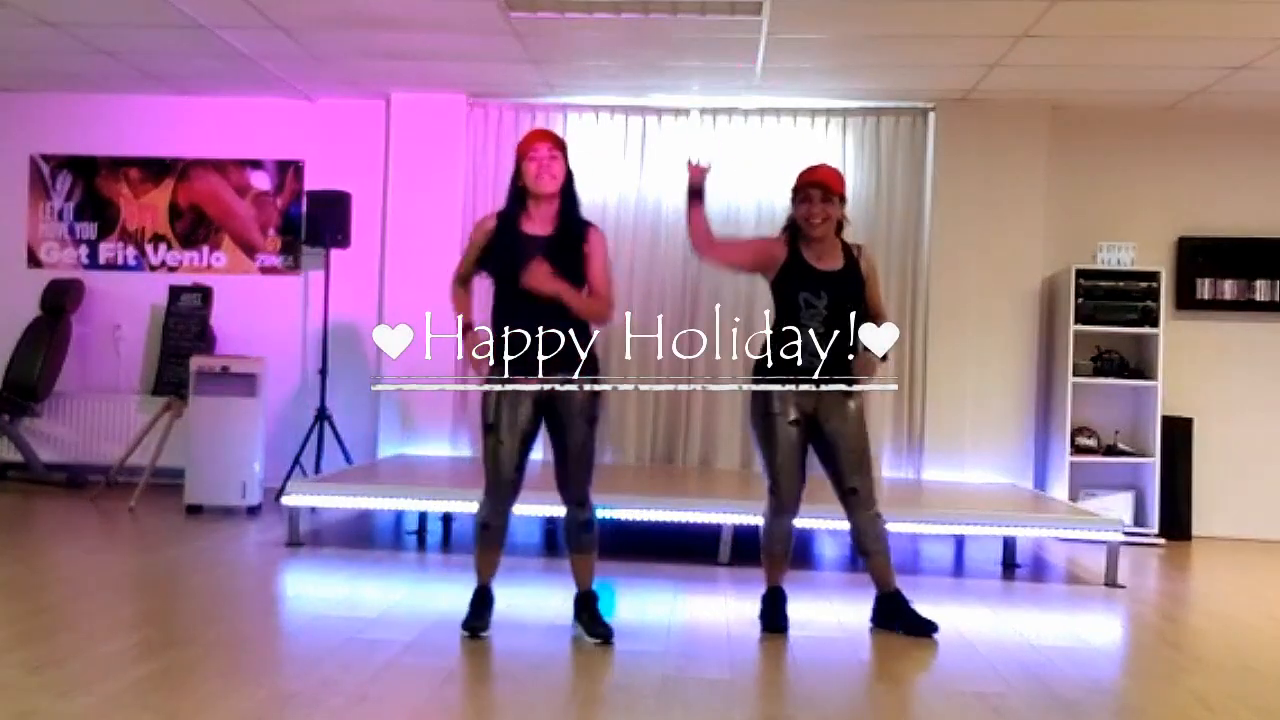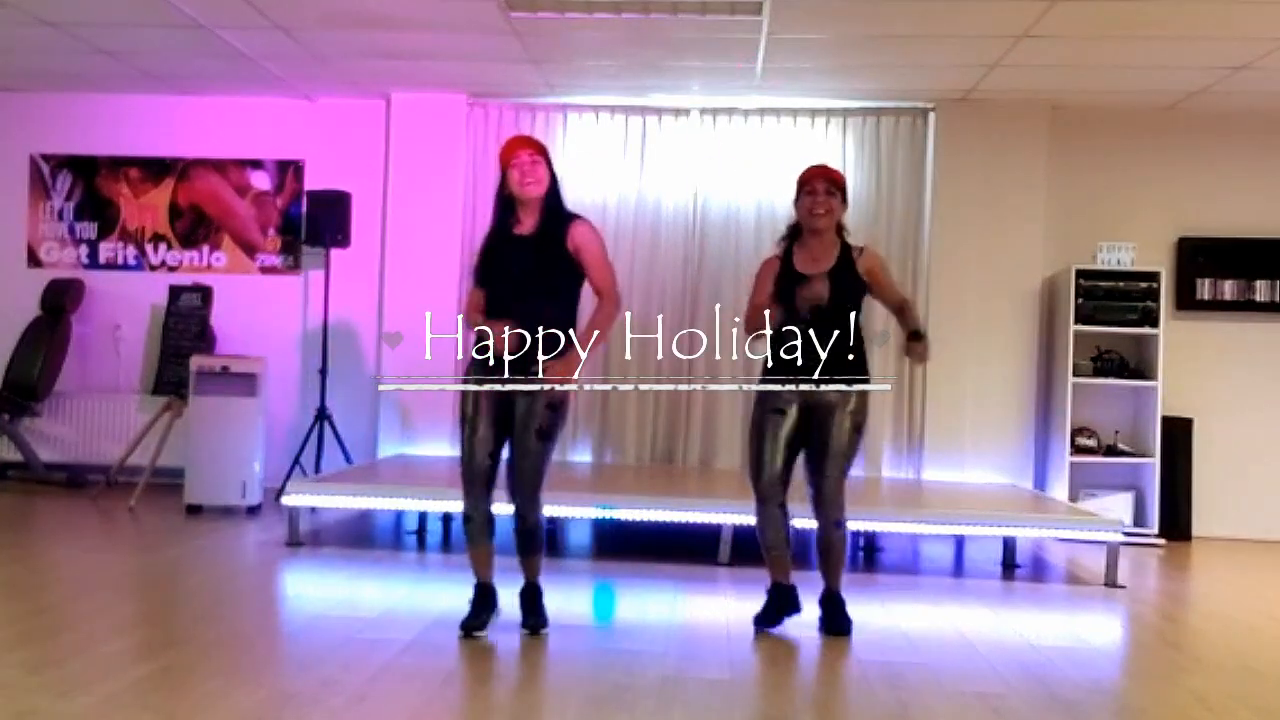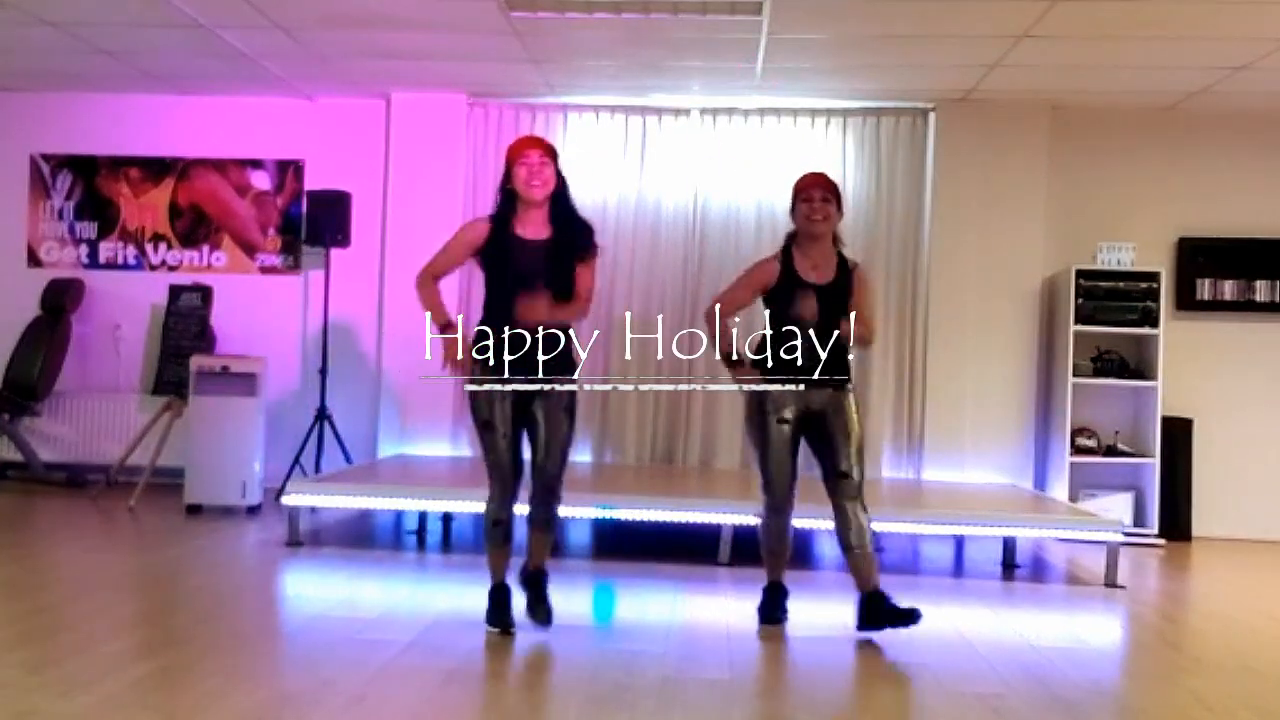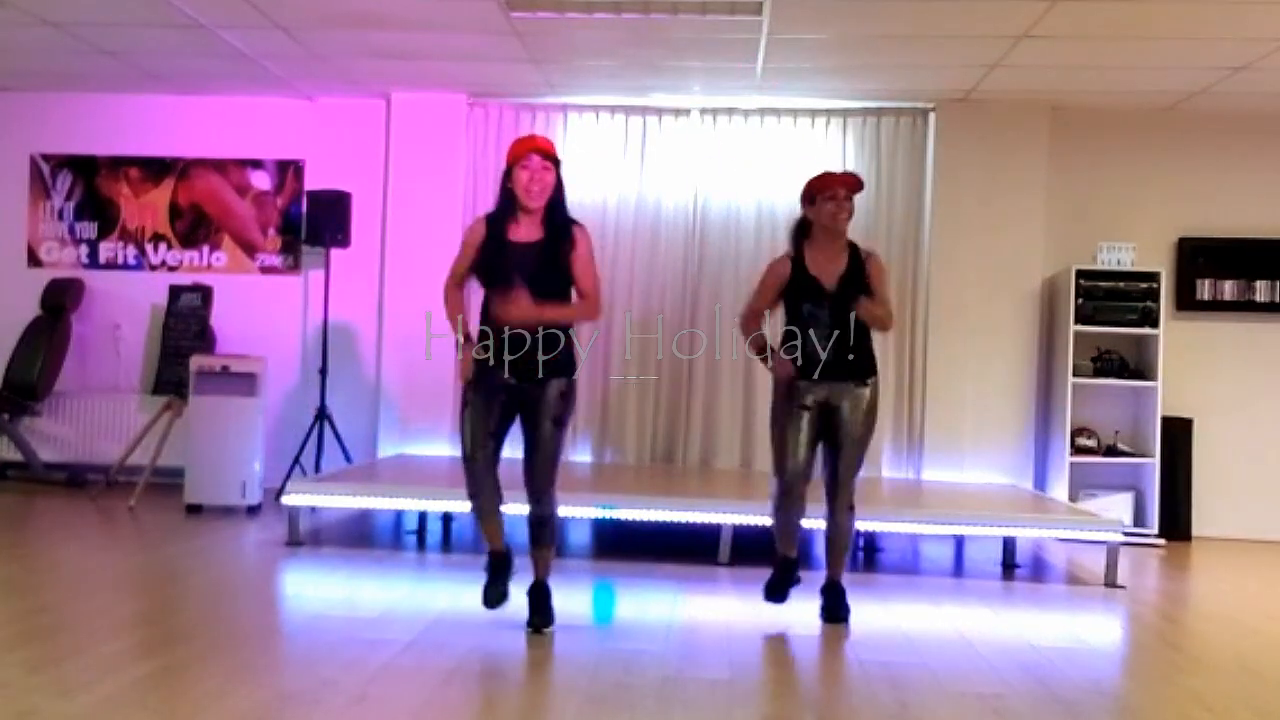
dt=0.5s
person 1, frame 1
left shoulder: (586, 236)
right shoulder: (493, 228)
left elbow: (602, 311)
right elbow: (461, 285)
left wrist: (558, 288)
right wrist: (470, 335)
left hip: (570, 373)
right hip: (511, 374)
left knee: (576, 493)
right knee: (501, 489)
left ankle: (586, 603)
right ankle: (483, 592)
person 1, frame 2
left shoulder: (574, 231)
right shoulder: (496, 237)
left elbow: (609, 299)
right elbow: (473, 307)
left wrist: (575, 356)
right wrist: (485, 328)
left hip: (542, 377)
right hip: (488, 372)
left knee: (524, 489)
right knee: (475, 485)
left ankle: (531, 589)
right ankle: (483, 592)
person 1, frame 3
left shoulder: (577, 235)
right shoulder: (483, 230)
left elbow: (583, 302)
right elbow: (427, 280)
left wrist: (555, 313)
right wrist: (449, 332)
left hip: (553, 369)
right hip: (495, 370)
left knee: (549, 478)
right knee: (501, 483)
left ankle: (536, 572)
right ankle: (498, 588)
person 1, frame 4
left shoulder: (571, 236)
right shoulder: (483, 230)
left elbow: (591, 306)
right elbow: (453, 284)
left wrist: (539, 313)
right wrist: (462, 338)
left hip: (550, 376)
right hip: (491, 369)
left knee: (540, 486)
right knee: (477, 463)
left ankle: (541, 588)
right ankle: (498, 555)
person 2, frame 1
left shoulder: (859, 260)
right shoulder: (778, 253)
left elbow: (879, 319)
right elbow: (706, 247)
left wrist: (870, 350)
right wrist: (696, 194)
left hip: (838, 393)
right hip: (780, 389)
left knee: (861, 496)
right knee: (784, 496)
left ankle: (889, 600)
right ankle: (774, 596)
person 2, frame 2
left shoulder: (861, 261)
right shoulder: (775, 266)
left elbow: (898, 302)
right elbow: (753, 326)
left wrist: (914, 335)
right wrist: (796, 299)
left hip: (841, 389)
right hip: (783, 386)
left knee: (829, 497)
right knee: (766, 485)
left ankle: (832, 598)
right ankle: (781, 590)
person 2, frame 3
left shoulder: (852, 275)
right shoulder: (772, 268)
left elbow: (864, 336)
right elbow: (717, 311)
left wrist: (826, 322)
right wrist: (732, 360)
left hip: (832, 392)
right hip: (774, 390)
left knee: (848, 490)
right knee: (778, 497)
left ankle: (872, 601)
right ankle: (774, 590)
person 2, frame 4
left shoulder: (867, 262)
right shoulder: (785, 266)
left elbow: (885, 320)
right elbow: (751, 318)
left wrist: (843, 293)
right wrist: (768, 354)
left hip: (855, 387)
right hip: (799, 384)
left knee: (841, 488)
right knee: (791, 478)
left ankle: (834, 587)
right ankle: (785, 562)
